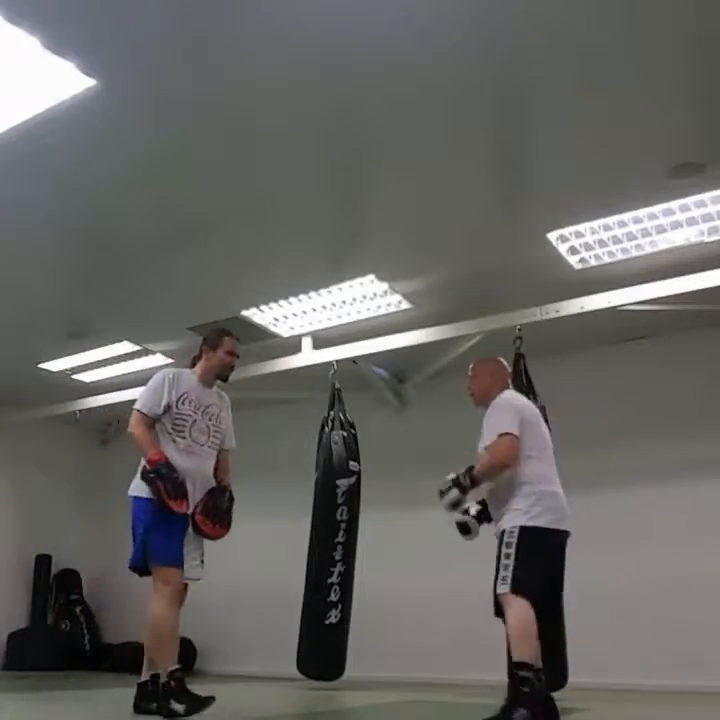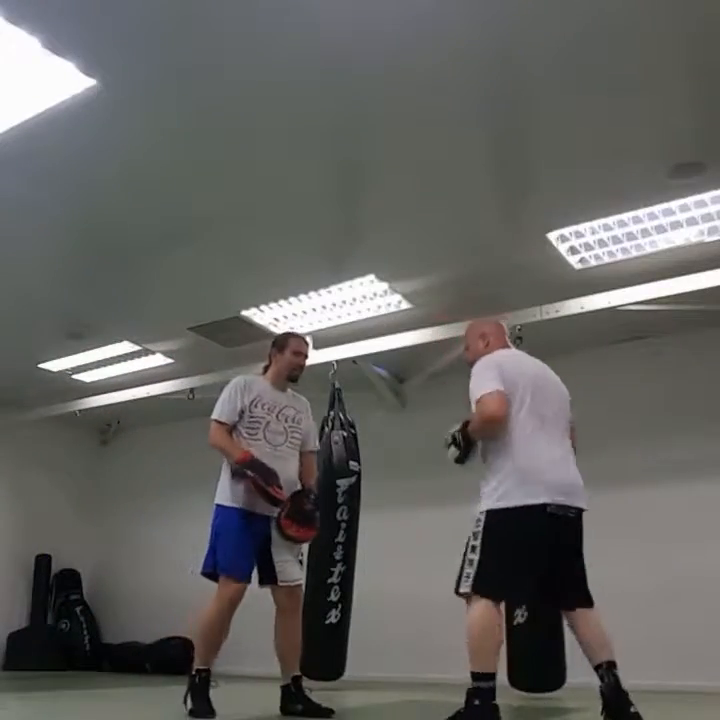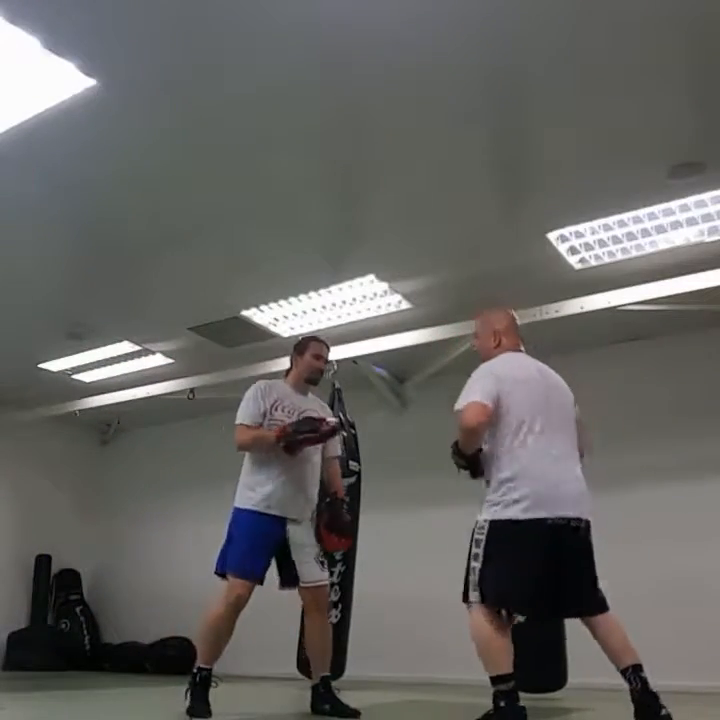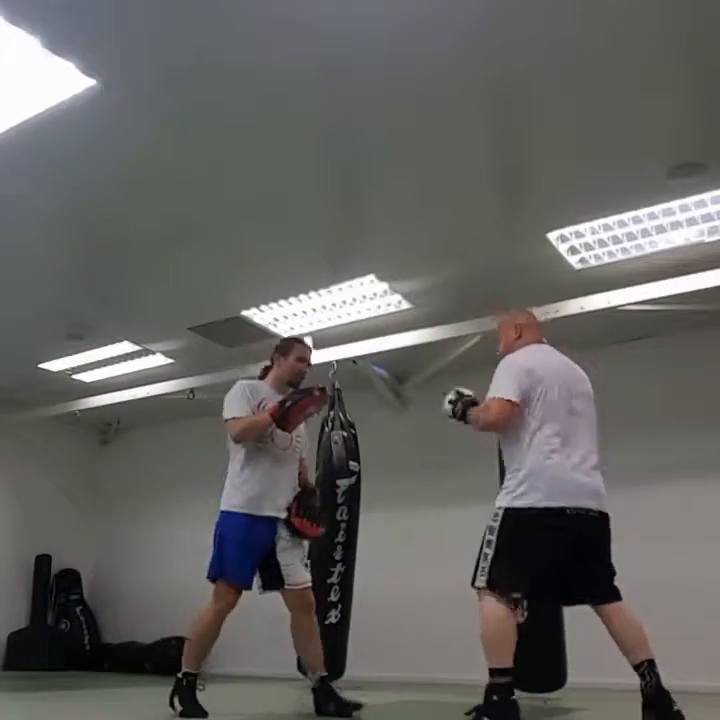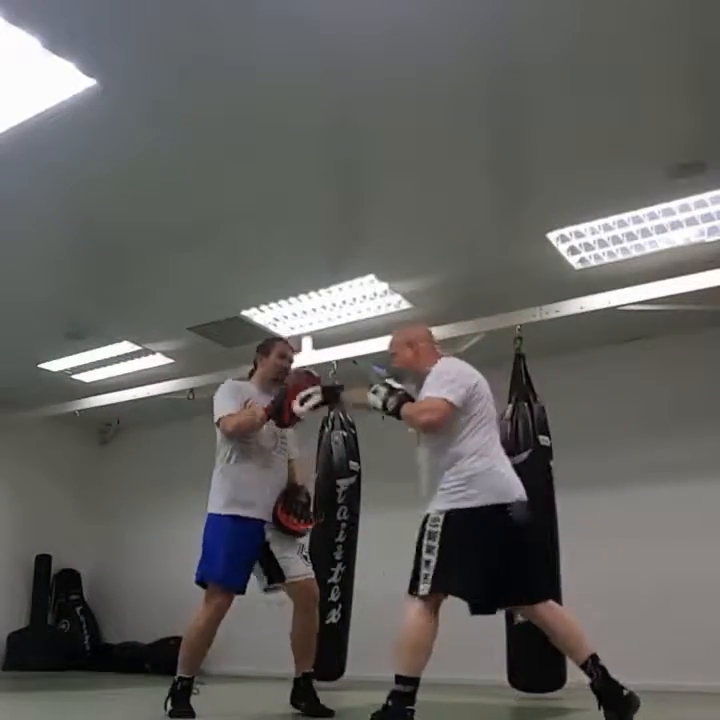
dt=1s
person 1, frame 1
left shoulder: (505, 404)
right shoulder: (519, 408)
left elbow: (503, 454)
left wrist: (463, 480)
right wrist: (484, 507)
left hip: (530, 518)
right hip: (542, 520)
left knee: (512, 595)
right knee: (518, 601)
person 1, frame 2
left shoulder: (491, 364)
right shoulder: (549, 374)
left elbow: (492, 413)
left wrist: (464, 436)
left hip: (515, 497)
right hip: (565, 497)
left knee: (481, 596)
right knee: (575, 602)
person 1, frame 3
left shoulder: (491, 372)
right shoulder: (555, 380)
left elbow: (473, 421)
left wrist: (465, 452)
left hip: (515, 508)
right hip: (571, 507)
left knee: (484, 604)
right knee: (592, 607)
person 1, frame 4
left shoulder: (518, 362)
right shoulder: (573, 369)
left elbow: (494, 417)
left wrist: (466, 409)
left hip: (533, 497)
right hip: (586, 499)
left knee: (494, 591)
right knee: (606, 597)
person 1, frame 5
left shoulder: (448, 371)
right shoulder: (451, 375)
left elbow: (430, 417)
left wrist: (395, 403)
left hip: (470, 501)
right hip: (503, 503)
left knee: (425, 599)
right knee: (534, 601)
person 2, frame 1
left shoulder: (222, 402)
right shoulder: (170, 379)
right elbow: (137, 425)
right wrist: (159, 464)
left hip: (193, 505)
right hip: (156, 496)
left knee: (176, 592)
right knee: (169, 585)
left ankle: (149, 686)
right ankle: (171, 686)
person 2, frame 2
left shoulder: (301, 405)
right shoulder: (243, 387)
left elbow: (307, 458)
right elbow: (216, 435)
left wrist: (309, 497)
right wrist: (249, 463)
right hip: (238, 506)
left knee: (291, 599)
right knee: (230, 591)
right ankle: (199, 681)
person 2, frame 3
left shoulder: (322, 410)
right shoulder: (264, 391)
left elbow: (331, 464)
right elbow: (241, 438)
left wrist: (339, 505)
right wrist: (283, 434)
left hip: (302, 517)
right hip: (256, 509)
left knee: (318, 599)
right knee: (236, 594)
right ankle: (200, 680)
person 2, frame 4
left shoulder: (296, 404)
right shoulder: (246, 390)
right elbow: (237, 431)
left wrist: (309, 492)
right wrist: (279, 412)
left hip: (284, 518)
right hip: (243, 512)
left knee: (304, 603)
right knee: (223, 600)
right ankle: (185, 684)
person 2, frame 5
right shoulder: (233, 390)
right elbow: (231, 427)
right wrist: (273, 406)
left hip: (276, 519)
right hip: (232, 514)
left knee: (308, 595)
right knee: (216, 604)
left ankle: (303, 687)
right ankle: (180, 689)
